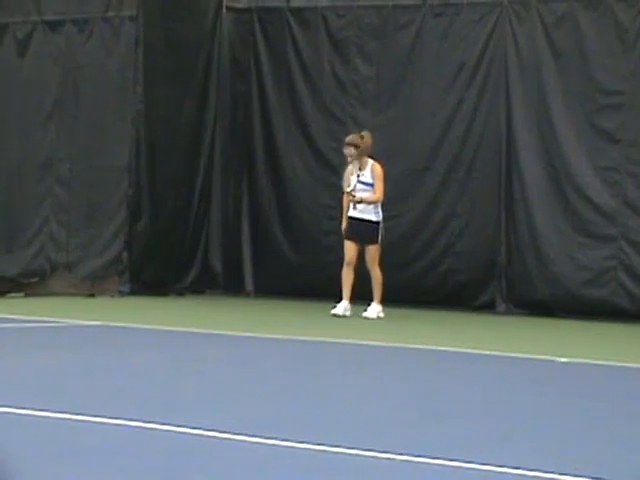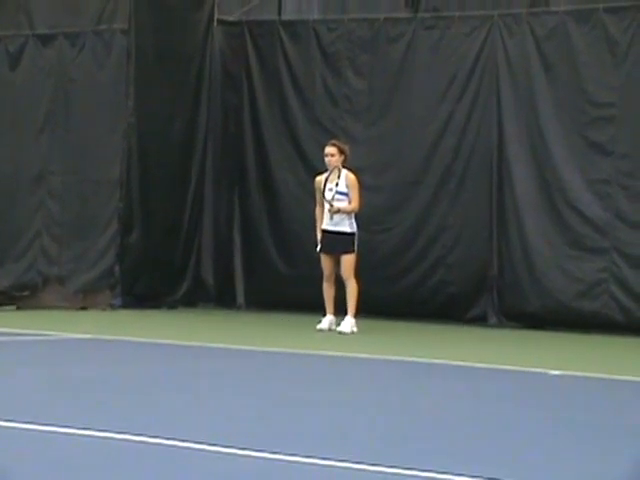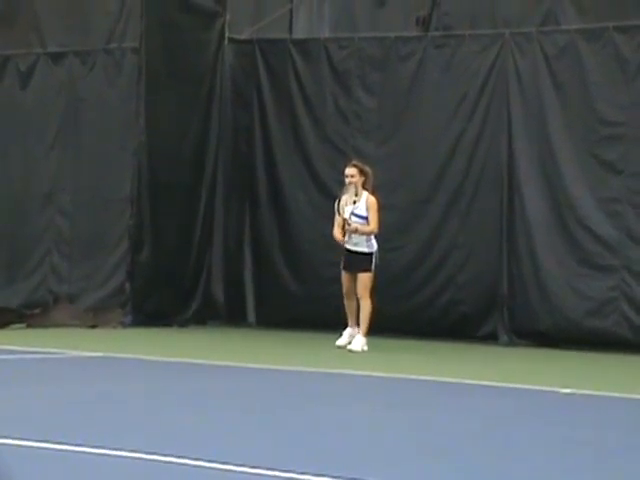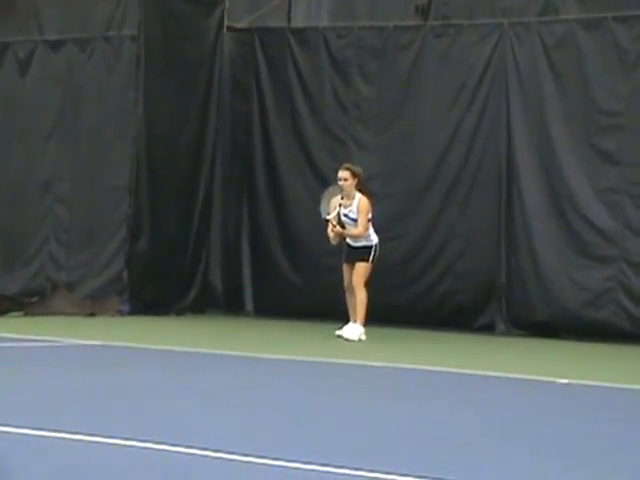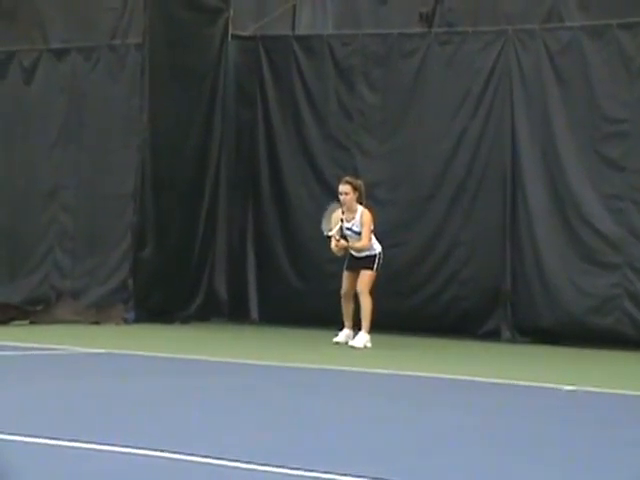
dt=0.7s
person 1, frame 1
left shoulder: (375, 168)
right shoulder: (349, 170)
left elbow: (379, 196)
left wrist: (361, 198)
right wrist: (344, 219)
left hip: (371, 221)
right hip: (353, 221)
left knee: (372, 265)
right knee: (348, 262)
left ankle: (376, 305)
right ankle: (345, 303)
person 1, frame 2
left shoulder: (349, 178)
right shoulder: (320, 180)
left elbow: (355, 206)
left wrist: (339, 208)
right wrist: (318, 230)
left hip: (346, 232)
right hip: (327, 232)
left knee: (348, 276)
right knee: (327, 276)
left ankle: (350, 319)
right ankle: (329, 317)
person 1, frame 3
left shoulder: (370, 200)
right shoulder: (342, 200)
left elbow: (374, 229)
right elbow: (337, 227)
left wrist: (357, 229)
right wrist: (340, 237)
left hip: (366, 253)
right hip: (349, 251)
left knee: (363, 294)
right knee: (348, 293)
left ankle: (361, 338)
right ankle: (352, 328)
person 1, frame 4
left shoulder: (362, 202)
right shoulder: (336, 201)
left elbow: (361, 231)
right elbow: (332, 227)
left wrist: (342, 232)
right wrist: (333, 235)
left hip: (367, 246)
right hip: (350, 246)
left knee: (358, 283)
right knee: (348, 286)
left ankle: (359, 328)
right ankle: (352, 323)
person 1, frame 5
left shoulder: (365, 215)
right shoulder: (338, 215)
left elbow: (365, 244)
right elbow: (334, 241)
left wrist: (347, 245)
right wrist: (337, 248)
left hip: (370, 255)
right hip: (353, 256)
left knee: (362, 291)
right knee: (345, 293)
left ankle: (365, 335)
right ankle: (347, 330)
